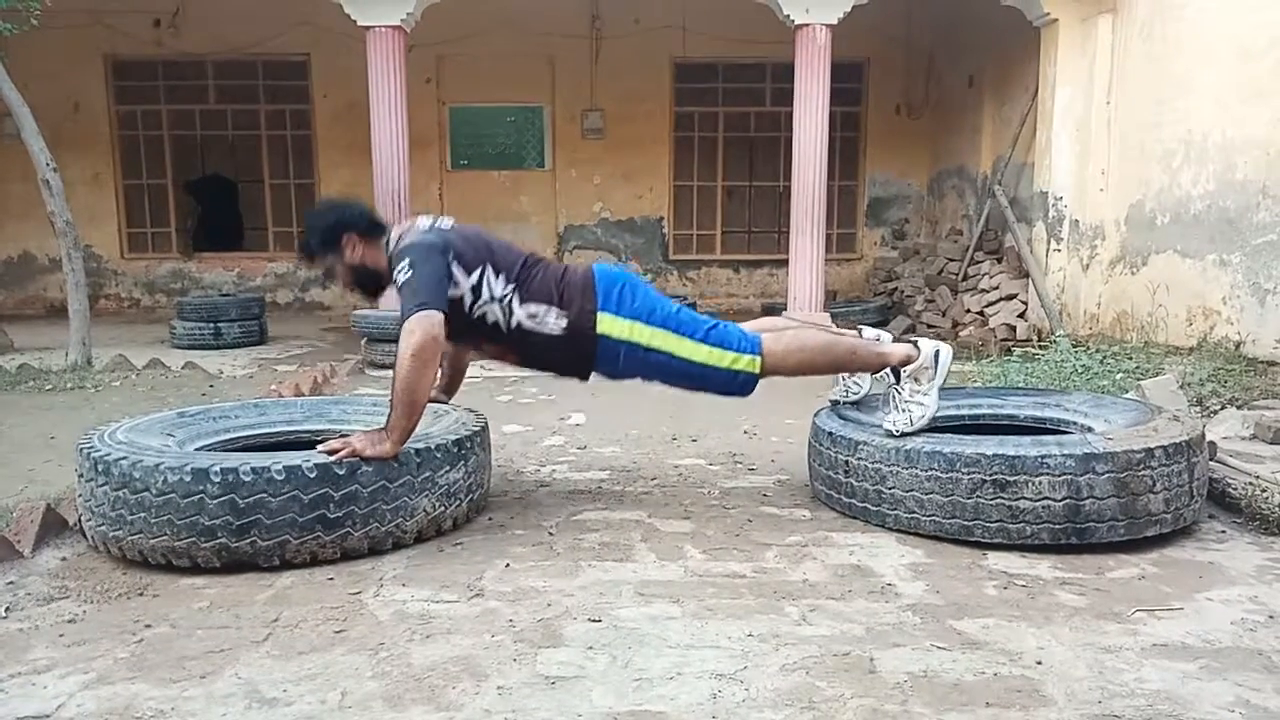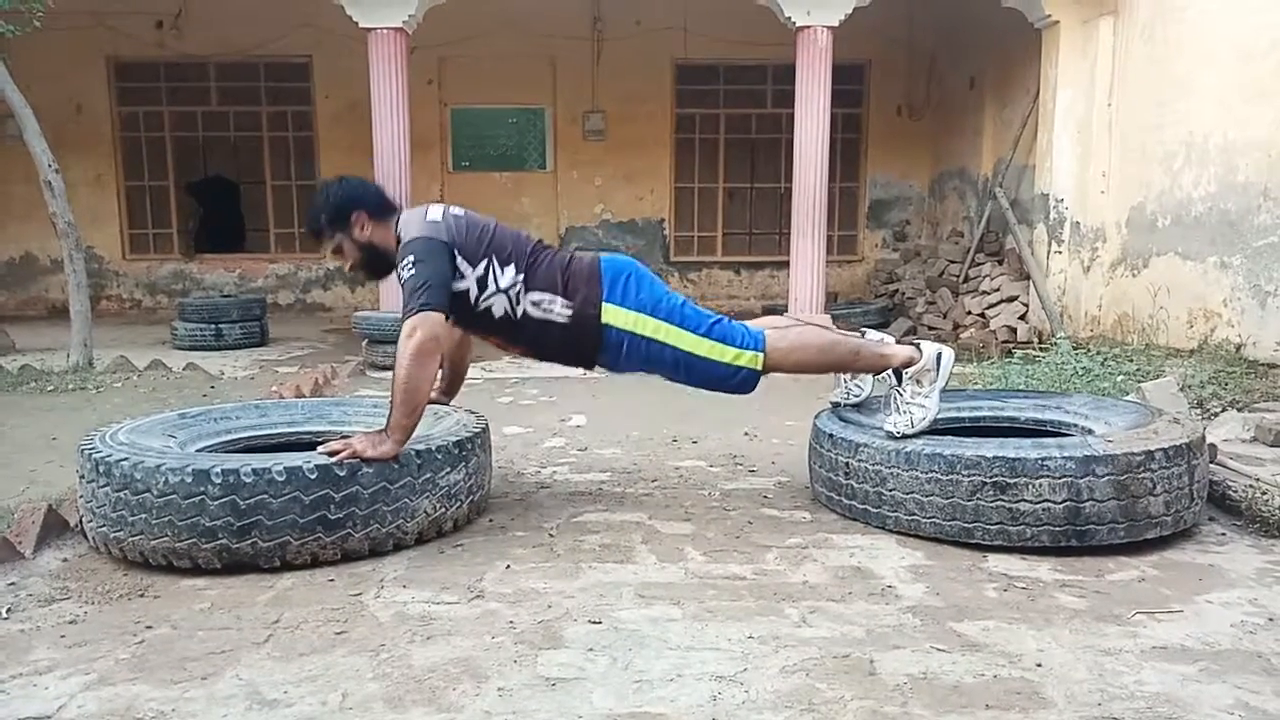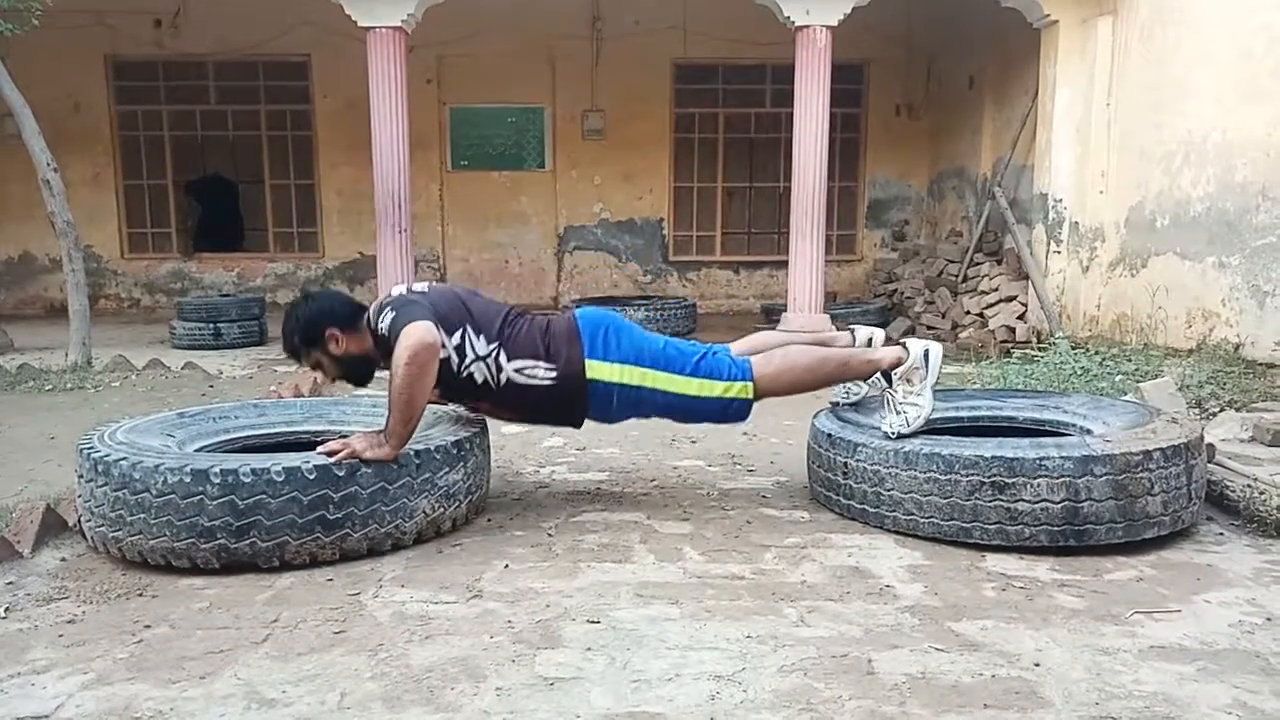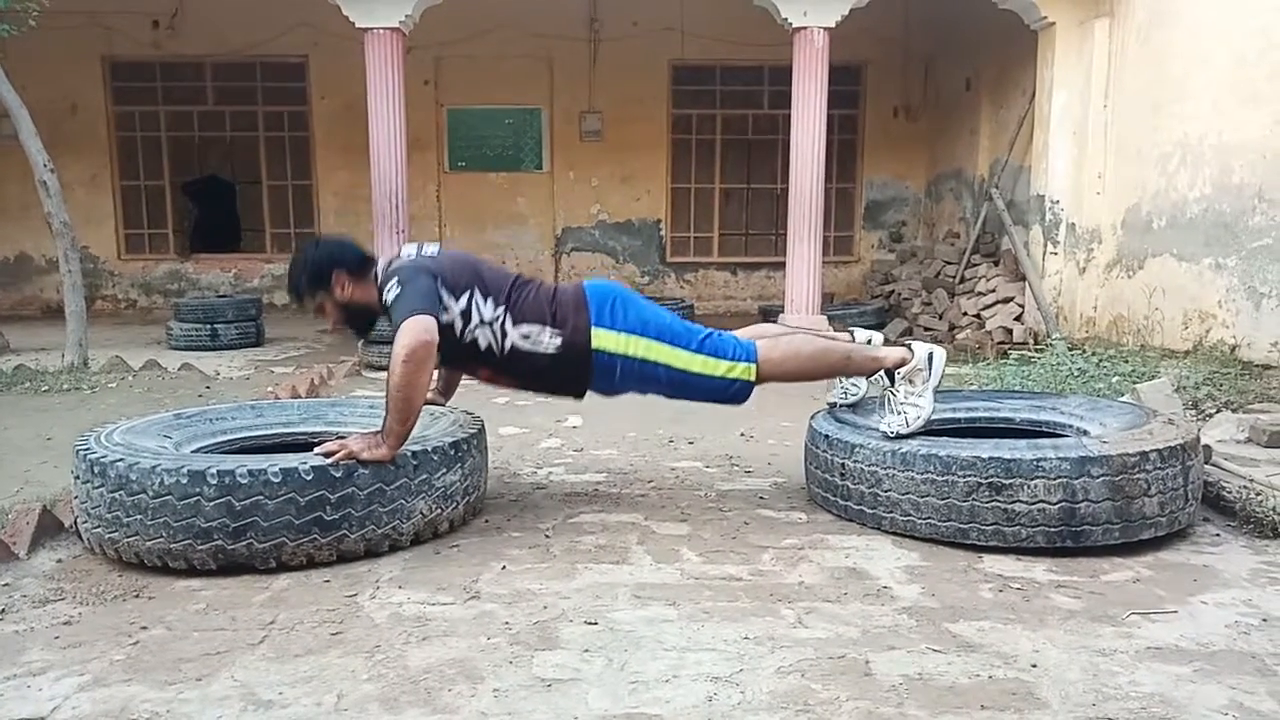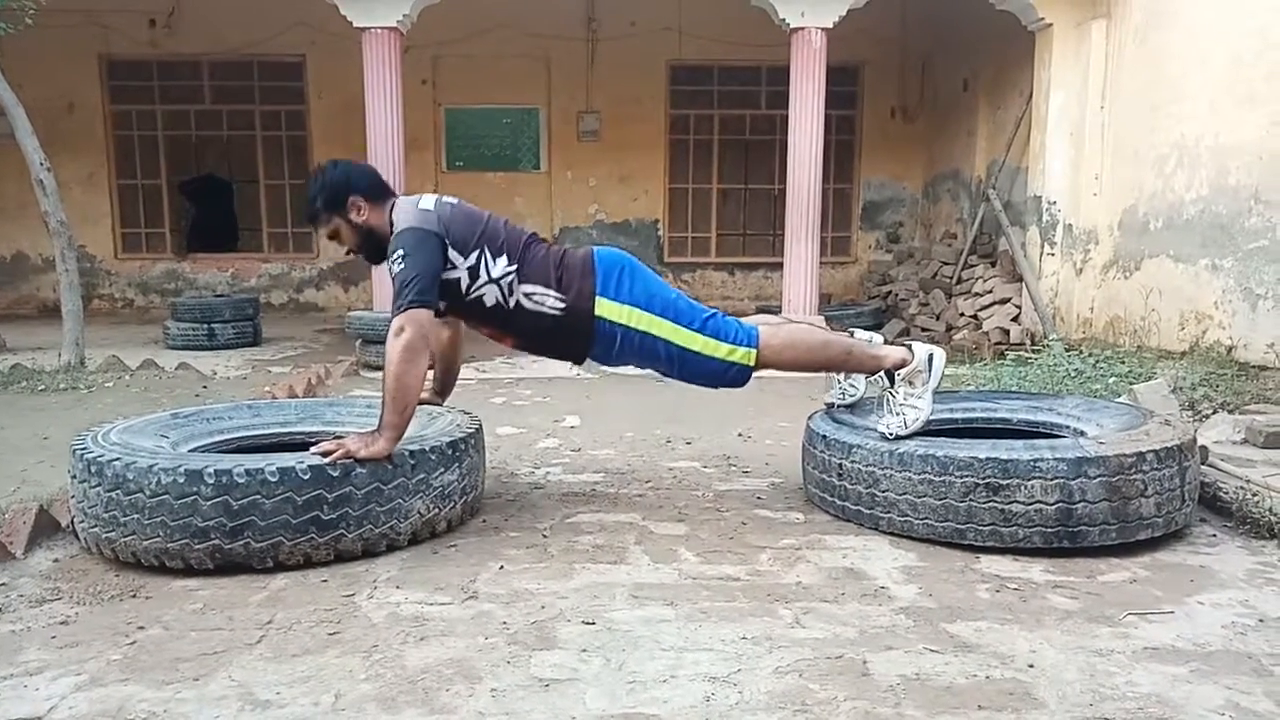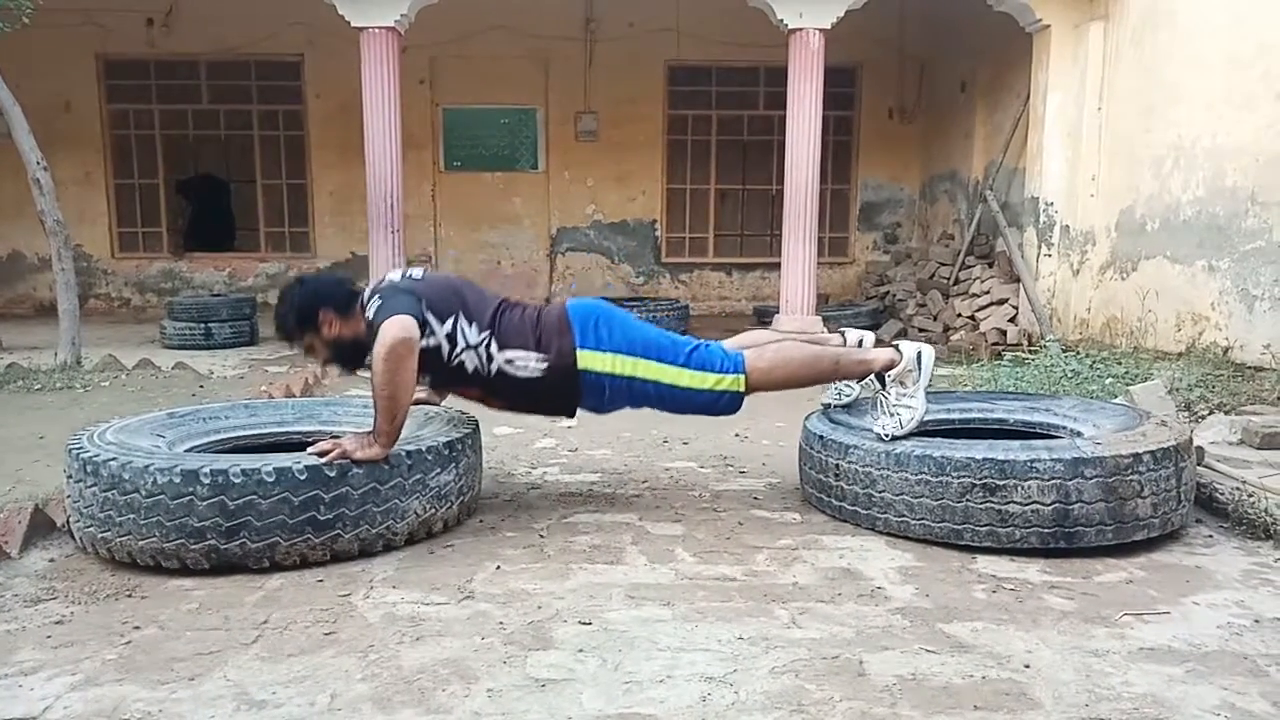
dt=0.3s
person 1, frame 1
left shoulder: (412, 252)
right shoulder: (426, 245)
left elbow: (424, 338)
right elbow: (457, 330)
left wrist: (392, 437)
right wrist: (443, 395)
left hip: (601, 319)
right hip: (595, 311)
left knee: (751, 357)
right knee: (734, 337)
left ankle: (909, 360)
right ankle: (863, 337)
person 1, frame 2
left shoulder: (418, 242)
right shoulder: (430, 233)
left elbow: (423, 337)
right elbow: (458, 322)
left wrist: (391, 438)
right wrist: (444, 392)
left hip: (606, 308)
right hip: (601, 298)
left knee: (752, 354)
right knee: (743, 337)
left ankle: (909, 358)
right ankle: (863, 342)
person 1, frame 3
left shoulder: (392, 318)
right shoulder: (409, 306)
left elbow: (421, 346)
left wrist: (390, 441)
right wrist: (431, 396)
left hip: (592, 360)
right hip: (584, 345)
left knee: (747, 378)
right knee: (729, 358)
left ankle: (901, 359)
right ankle: (853, 339)
person 1, frame 4
left shoulder: (400, 279)
right shoulder: (416, 273)
left elbow: (417, 342)
left wrist: (388, 440)
right wrist: (438, 393)
left hip: (596, 334)
right hip: (590, 320)
left knee: (748, 363)
right knee: (733, 347)
left ankle: (902, 360)
right ankle: (852, 342)
person 1, frame 5
left shoulder: (408, 233)
right shoulder: (424, 221)
left elbow: (410, 331)
right elbow: (450, 311)
left wrist: (386, 437)
right wrist: (439, 393)
left hip: (600, 302)
right hip: (595, 295)
left knee: (750, 347)
right knee: (735, 334)
left ankle: (902, 359)
right ankle: (859, 345)
person 1, frame 6
left shoulder: (383, 301)
right shoulder: (407, 292)
left elbow: (398, 344)
left wrist: (379, 440)
right wrist: (432, 390)
left hip: (583, 353)
right hip: (577, 335)
left knee: (735, 372)
right knee: (725, 356)
left ankle: (891, 363)
right ankle: (843, 344)
